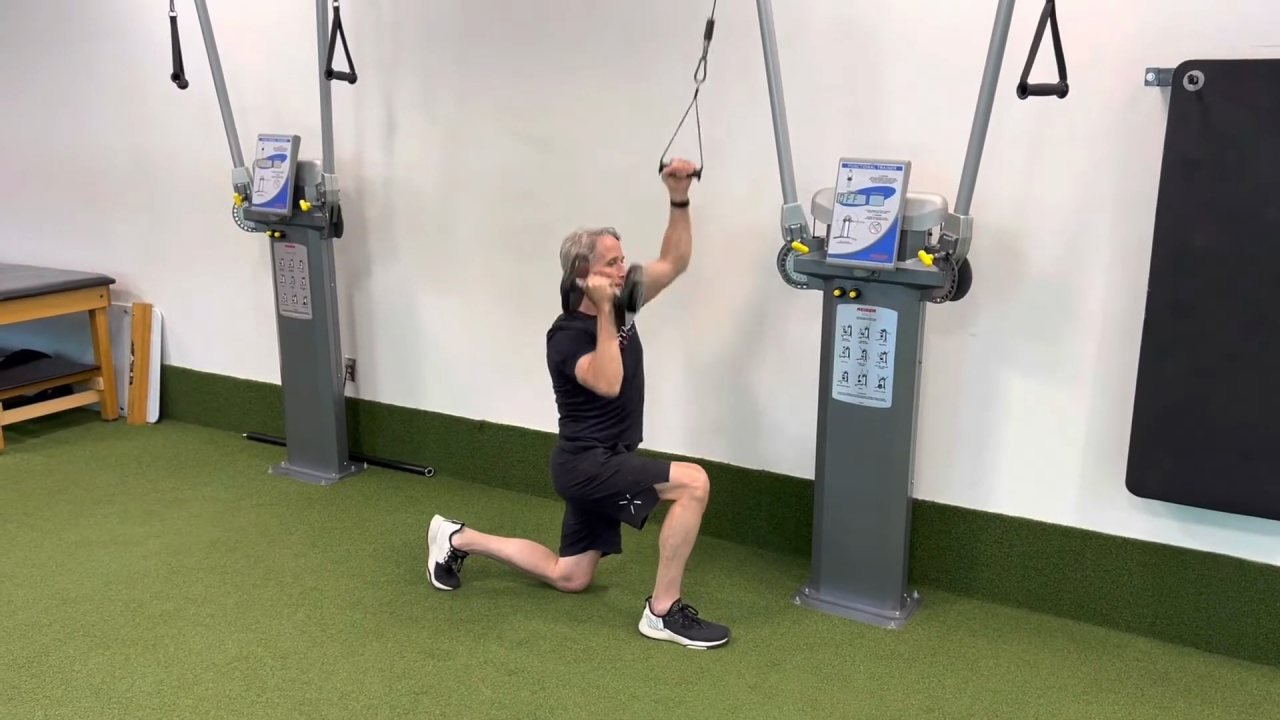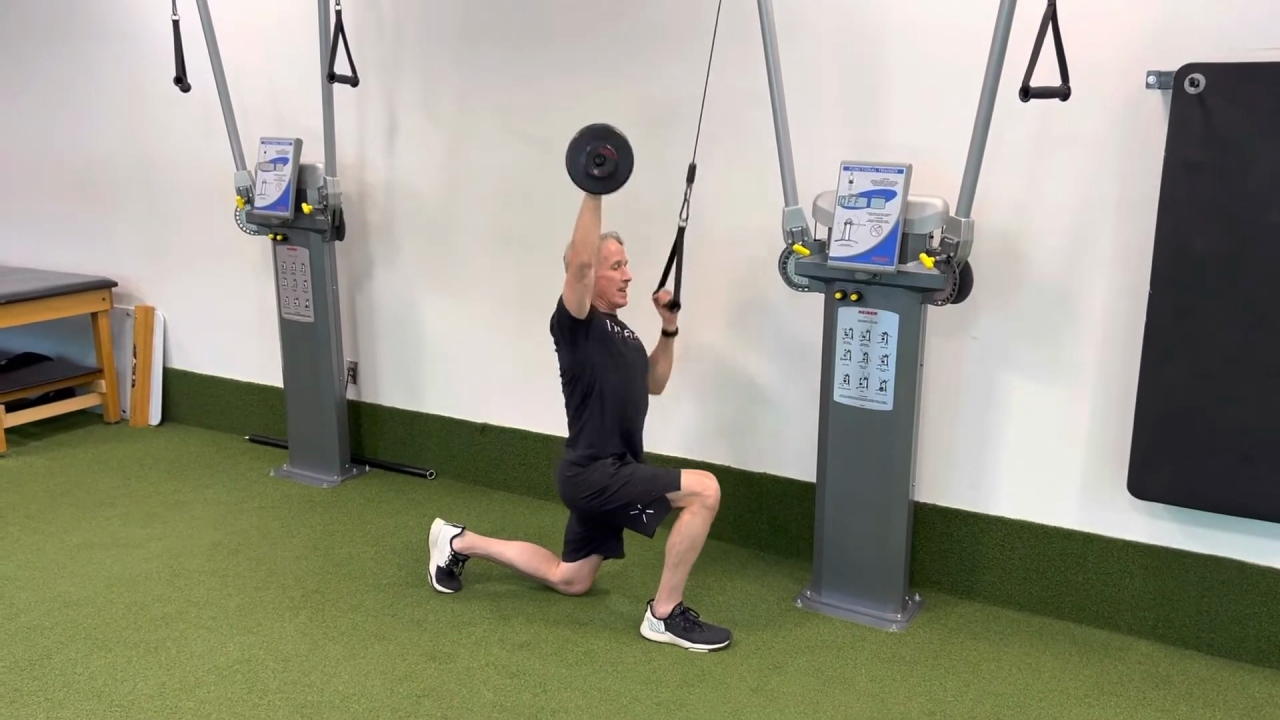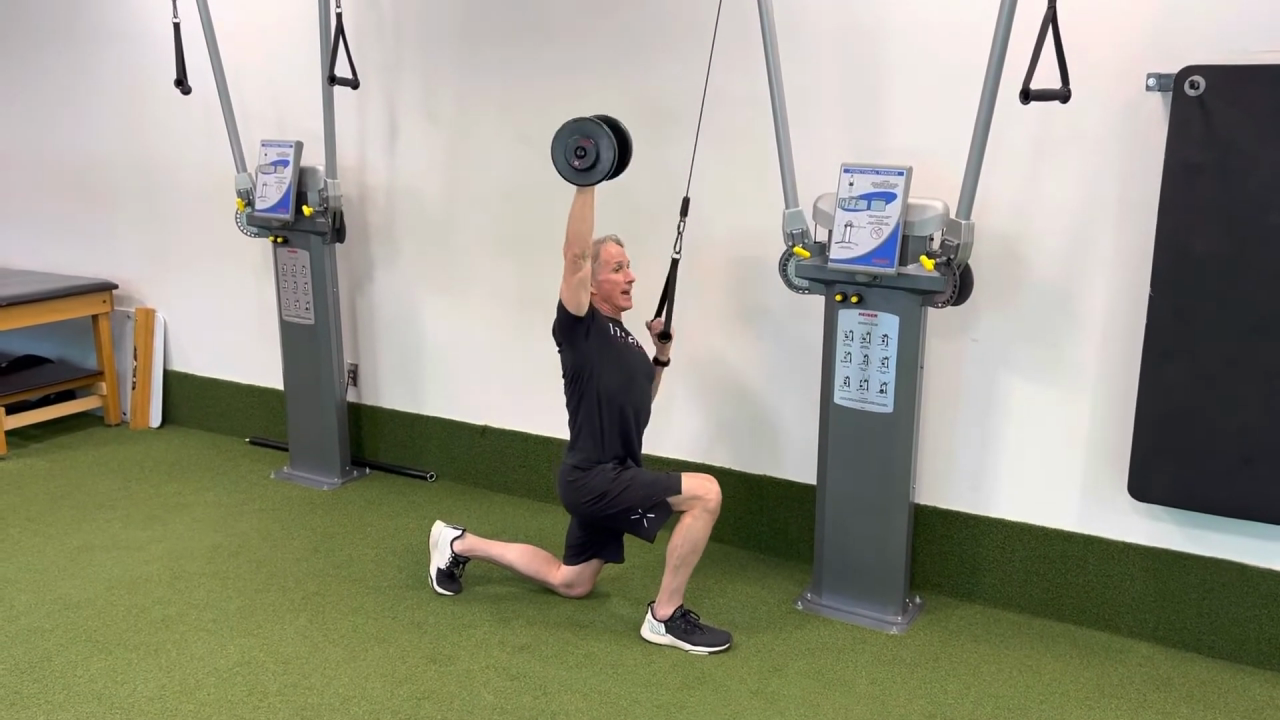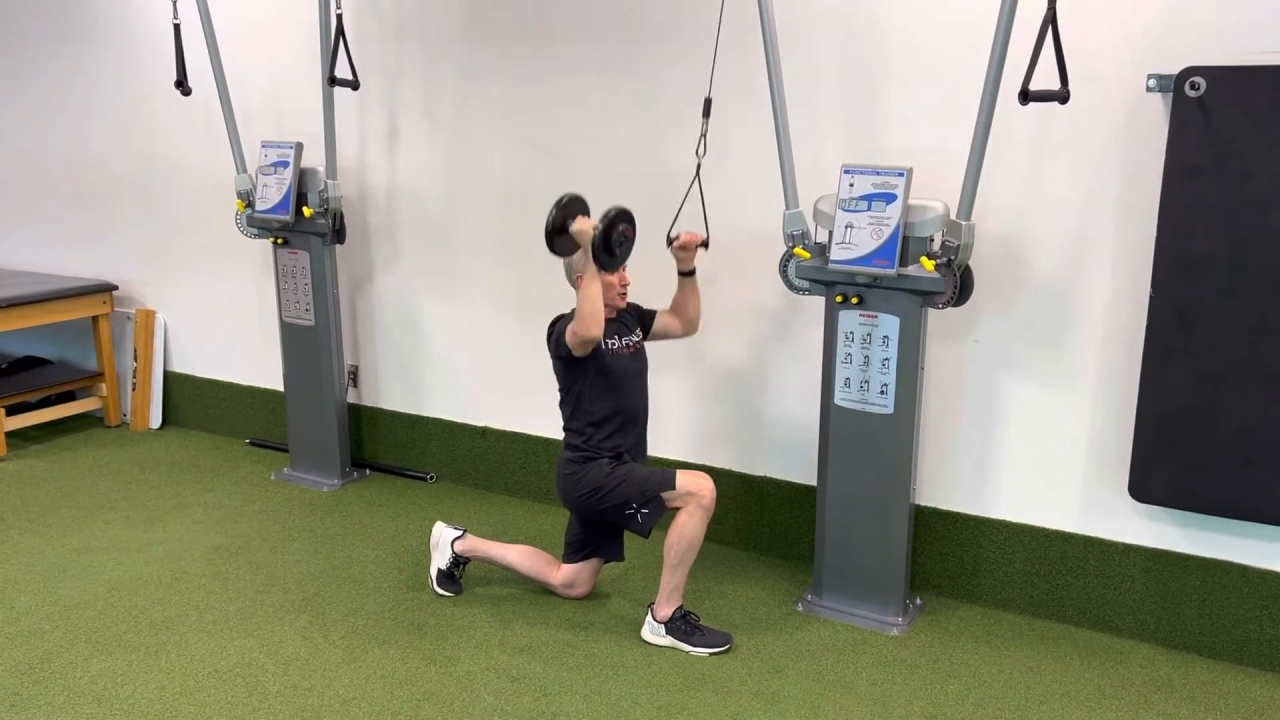
dt=0.5s
person 1, frame 1
left shoulder: (620, 302)
right shoulder: (567, 334)
left elbow: (675, 261)
right elbow: (609, 384)
left wrist: (678, 196)
right wrist: (605, 312)
left hip: (602, 463)
right hip: (587, 464)
left knee: (568, 576)
right knee: (693, 483)
left ankle: (458, 539)
right ankle: (663, 611)
person 1, frame 2
left shoulder: (618, 331)
right shoulder: (575, 323)
left elbow: (653, 384)
right elbow: (579, 262)
left wrist: (667, 328)
right wrist: (595, 192)
left hip: (606, 473)
right hip: (594, 474)
left knee: (569, 579)
right knee: (703, 490)
left ankle: (459, 542)
right ankle: (664, 614)
person 1, frame 3
left shoulder: (622, 336)
right shoulder: (579, 326)
right elbow: (576, 255)
left wrist: (661, 355)
right wrist: (585, 182)
left hip: (609, 476)
right hip: (595, 478)
left knee: (569, 582)
right knee: (705, 494)
left ankle: (459, 545)
right ankle: (666, 616)
person 1, frame 4
left shoulder: (628, 318)
right shoulder: (566, 328)
left elbow: (687, 323)
right elbow: (589, 337)
left wrist: (685, 268)
right wrist: (588, 256)
left hip: (610, 472)
right hip: (592, 472)
left knee: (570, 582)
right knee: (699, 490)
left ankle: (459, 546)
right ankle: (665, 618)
